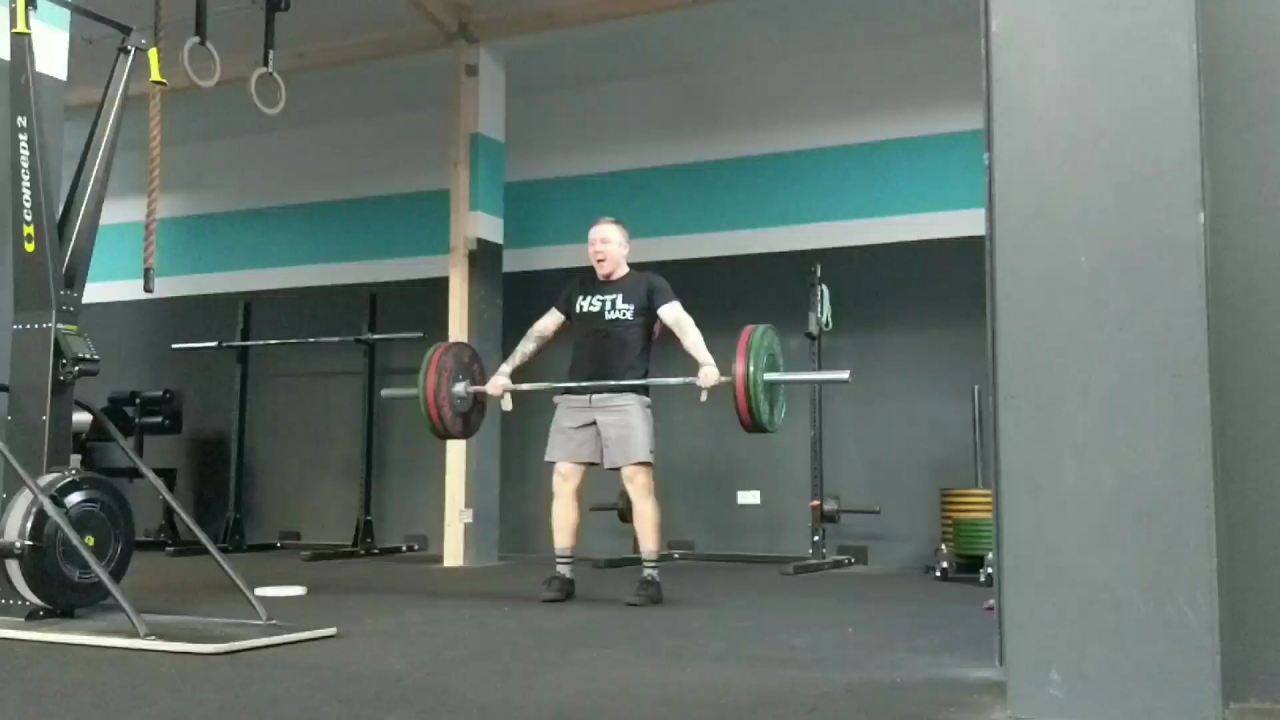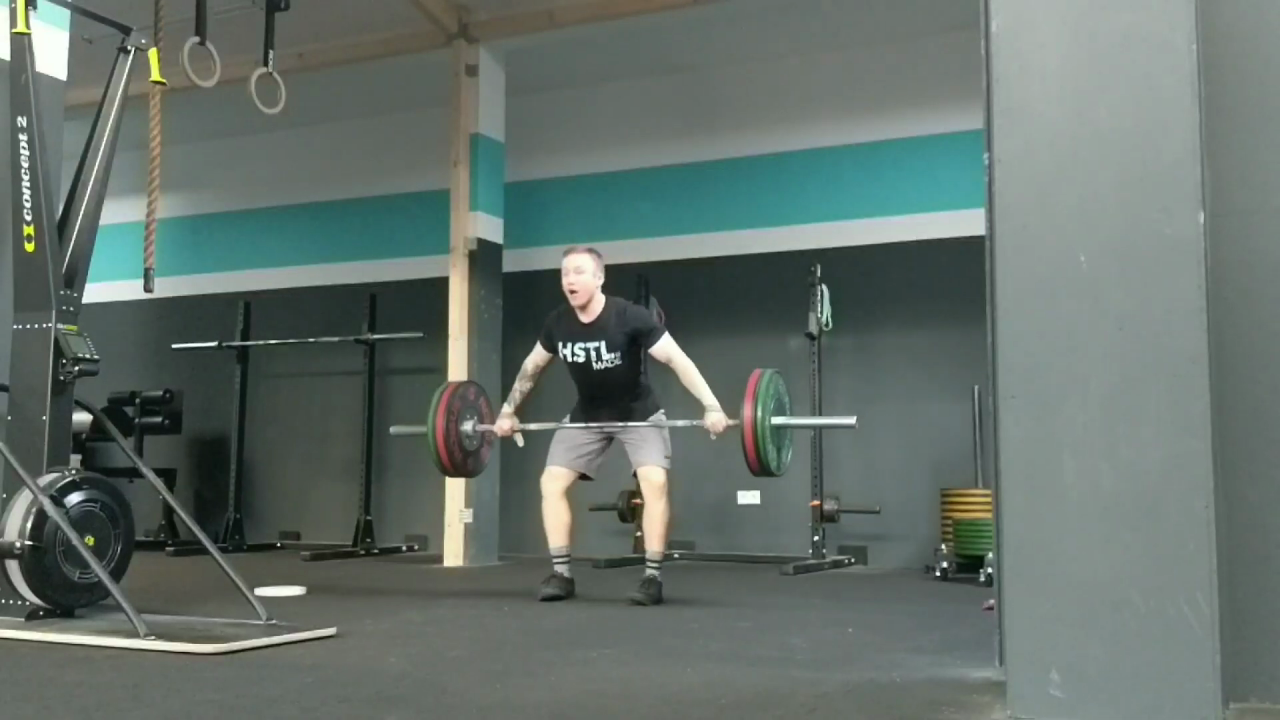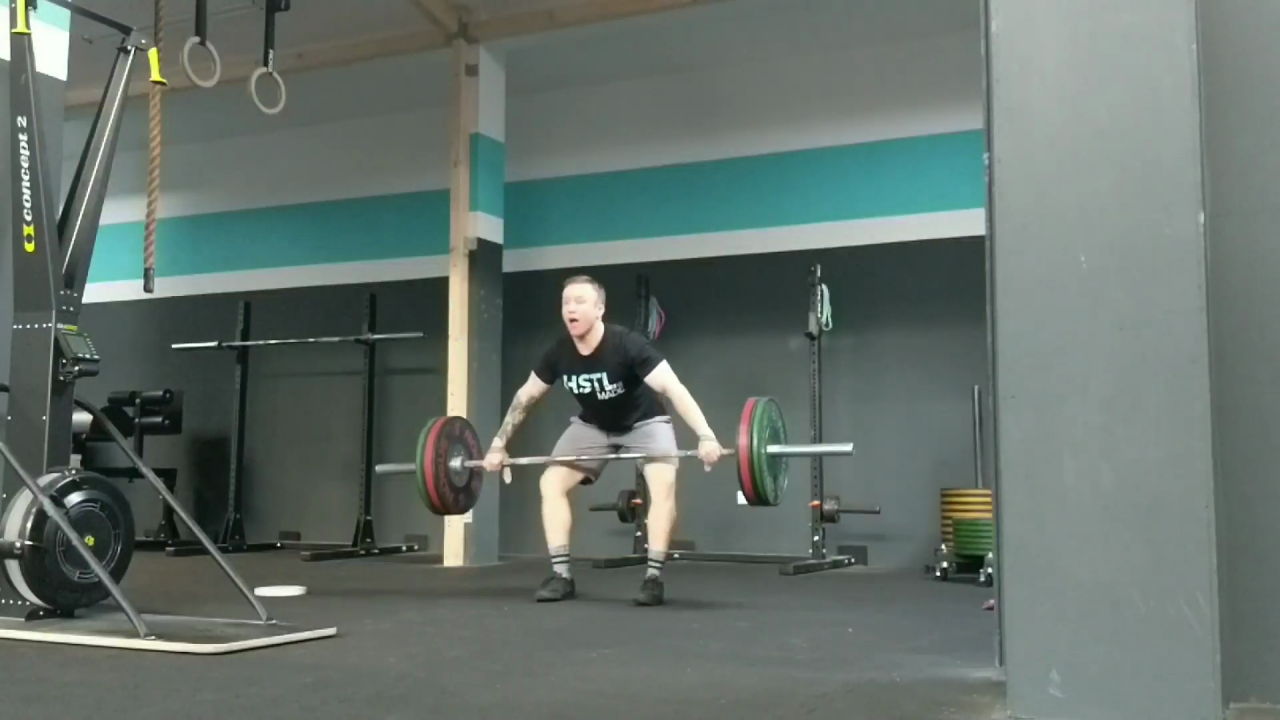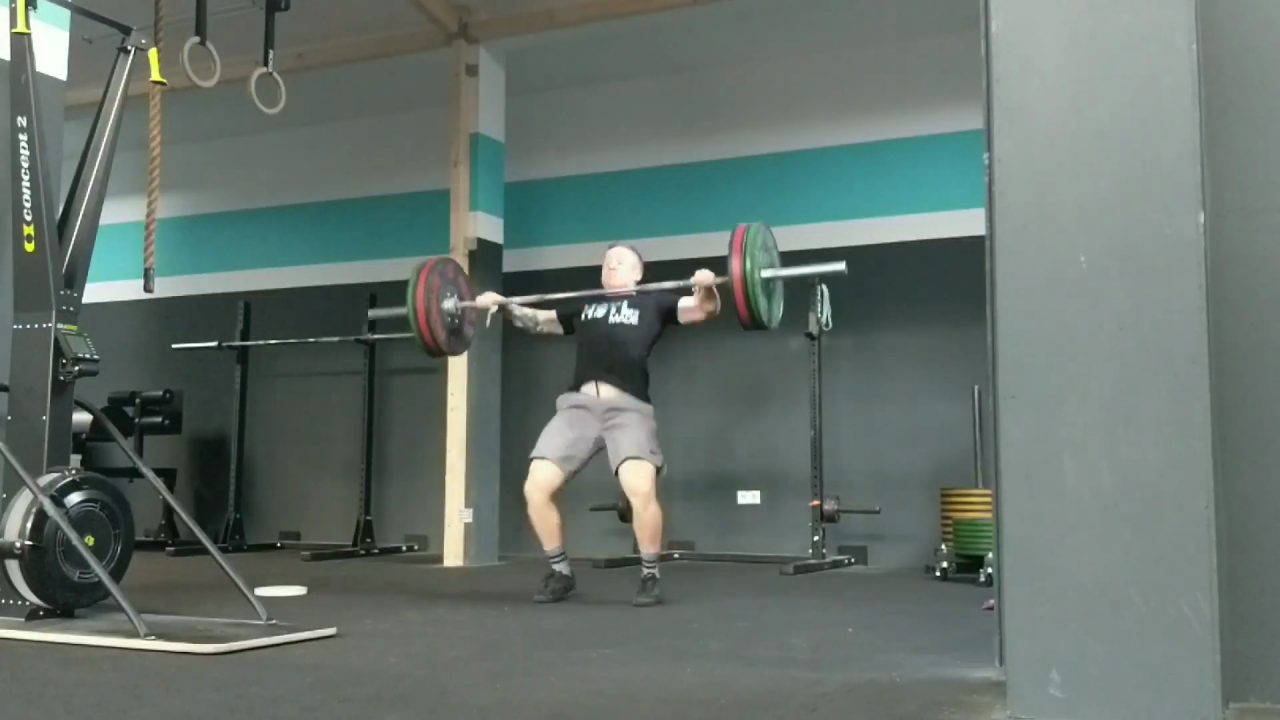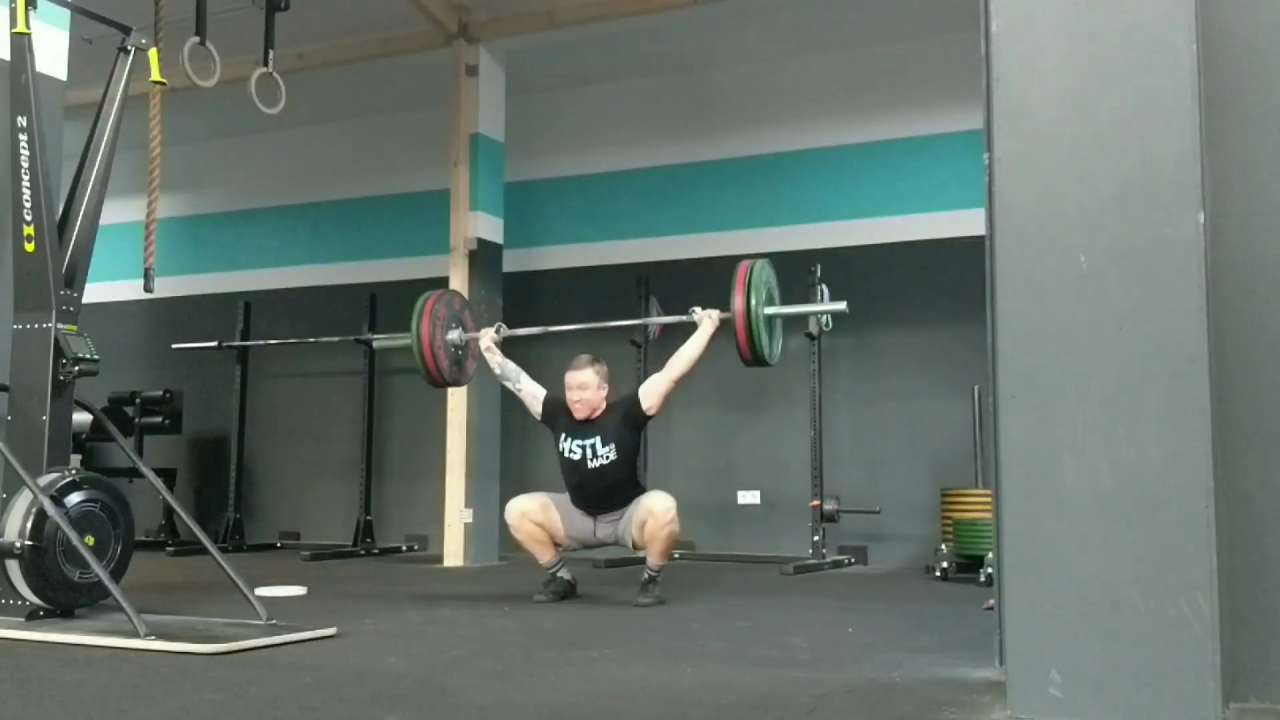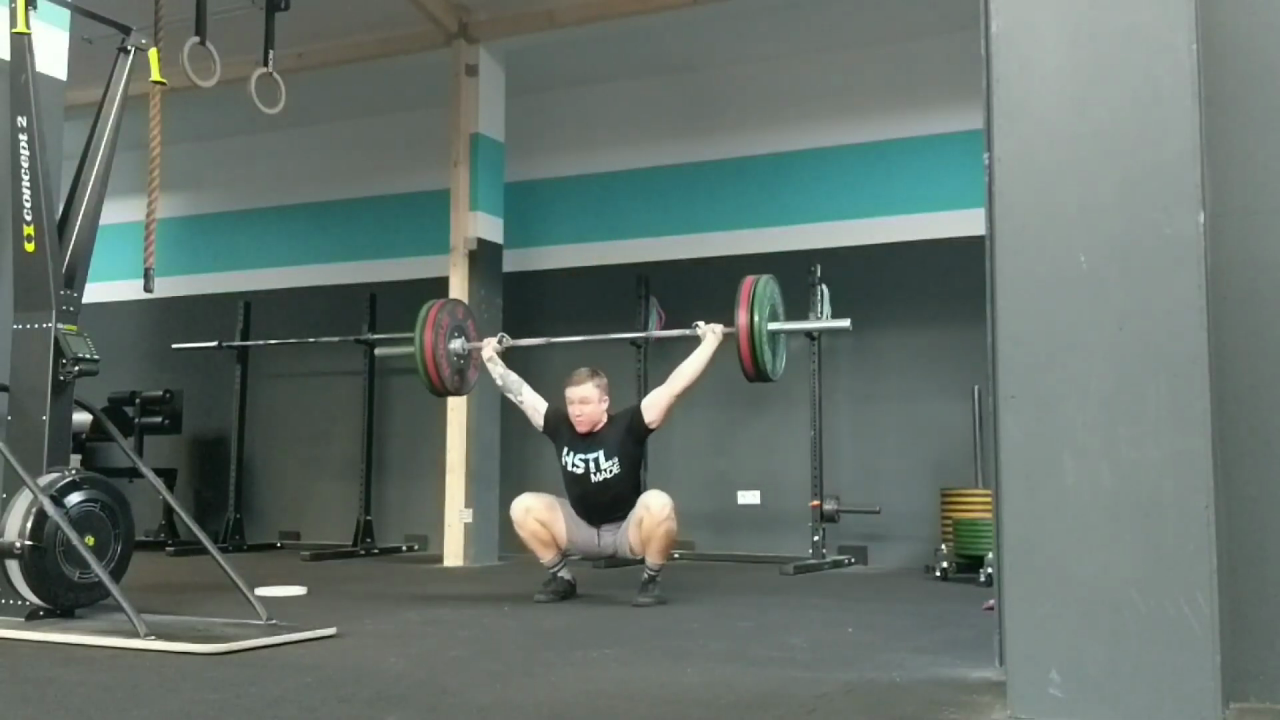
dt=0.5s
person 1, frame 1
left shoulder: (648, 285)
right shoulder: (577, 287)
left elbow: (681, 321)
right elbow: (542, 329)
left wrist: (706, 363)
right wrist: (505, 370)
left hip: (625, 398)
right hip: (575, 399)
left knee: (638, 482)
right knee: (563, 482)
left ankle: (650, 578)
right ankle: (563, 575)
person 1, frame 2
left shoulder: (629, 317)
right shoulder: (558, 323)
left elbow: (677, 360)
right elbow: (532, 366)
left wrist: (711, 407)
right wrist: (508, 410)
left hip: (638, 415)
right hip: (586, 417)
left knee: (654, 483)
right knee: (551, 483)
left ankle: (652, 577)
right ankle: (561, 574)
person 1, frame 3
left shoulder: (627, 344)
right shoulder: (558, 353)
left elbow: (673, 388)
right elbow: (526, 396)
left wrist: (706, 436)
right wrist: (498, 444)
left hip: (643, 423)
right hip: (592, 425)
left knee: (663, 484)
right knee: (551, 484)
left ankle: (653, 577)
right ankle: (561, 575)
person 1, frame 4
left shoulder: (652, 303)
right shoulder: (584, 308)
left elbow: (702, 310)
right elbow: (535, 320)
left wrist: (707, 288)
right wrist: (500, 302)
left hip: (626, 409)
right hip: (577, 406)
left knee: (641, 490)
right knee: (536, 487)
left ankle: (650, 577)
right ankle: (560, 572)
person 1, frame 5
left shoulder: (626, 415)
right shoulder: (557, 414)
left elbow: (671, 373)
right elbow: (517, 380)
left wrist: (706, 327)
right wrist: (487, 346)
left hip: (627, 514)
right hip: (580, 515)
left knee: (663, 508)
right knee: (517, 511)
left ankle: (650, 581)
right ankle: (561, 577)
person 1, frame 6
left shoulder: (628, 427)
right shoulder: (559, 426)
left elbow: (674, 387)
right elbow: (520, 392)
left wrist: (710, 341)
right wrist: (490, 356)
left hip: (627, 528)
right hip: (581, 528)
left knee: (658, 505)
right knee: (522, 507)
left ankle: (651, 581)
right ankle: (561, 577)
